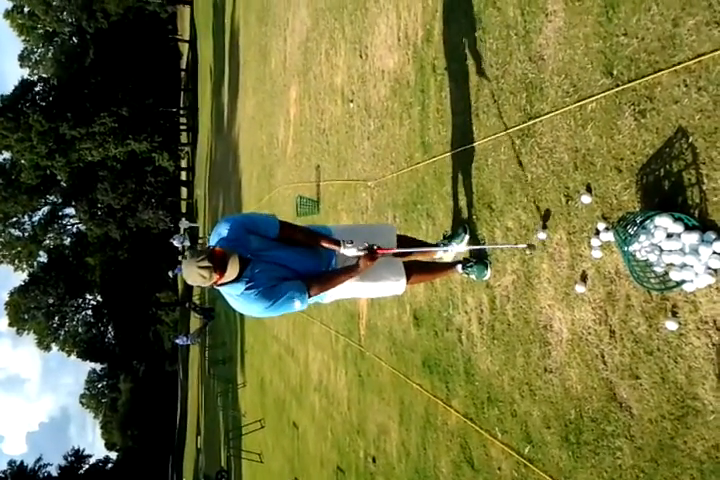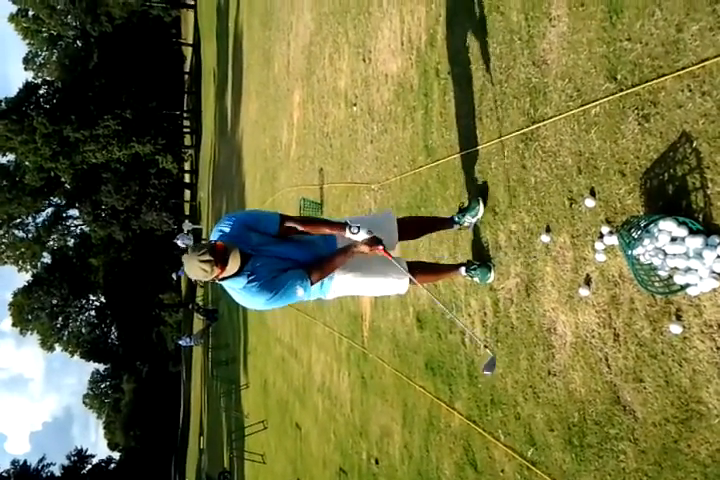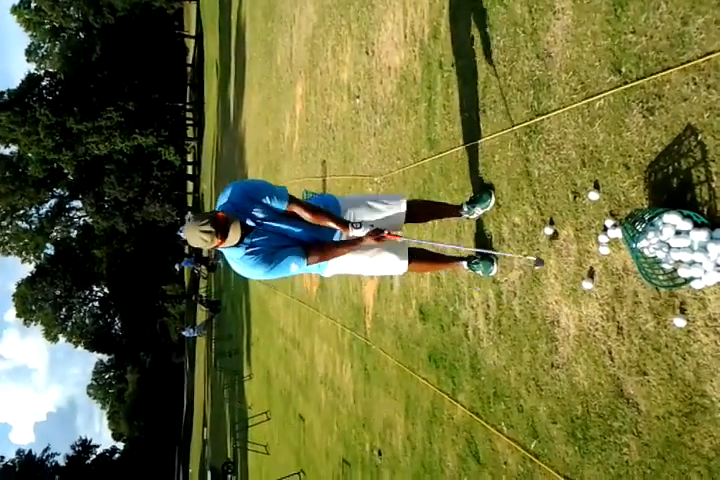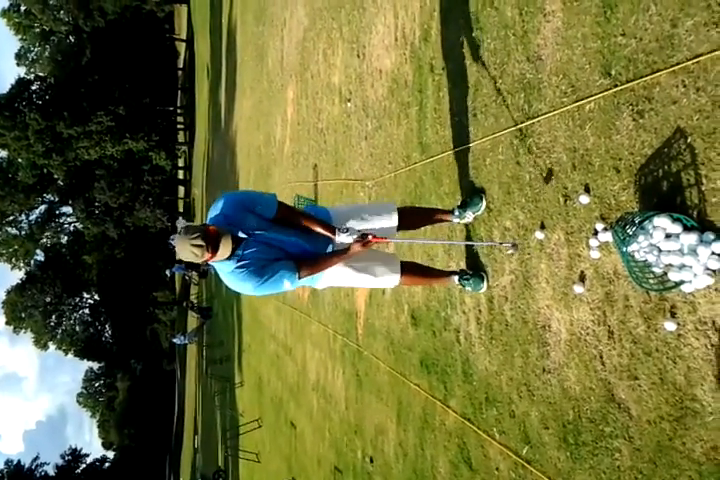
dt=0.4s
person 1, frame 1
left shoulder: (226, 230)
right shoulder: (253, 300)
left elbow: (289, 230)
right elbow: (310, 290)
left wrist: (341, 245)
right wrist: (358, 268)
left hip: (325, 239)
right hip: (329, 278)
left knee: (391, 240)
right knee: (404, 275)
left ankle: (440, 251)
right ankle: (459, 267)
person 1, frame 2
left shoulder: (227, 227)
right shoulder: (256, 294)
left elbow: (291, 224)
right elbow: (313, 276)
left wrist: (343, 229)
right wrist: (355, 249)
left hip: (328, 238)
right hip: (334, 277)
left knee: (397, 226)
right knee: (407, 273)
left ankle: (456, 221)
right ankle: (462, 269)
person 1, frame 3
left shoulder: (236, 195)
right shoulder: (252, 263)
left elbow: (299, 207)
right elbow: (313, 257)
left wrist: (346, 226)
right wrist: (362, 242)
left hip: (333, 209)
right hip: (333, 252)
left knee: (408, 209)
right knee: (405, 259)
left ankle: (465, 210)
right ankle: (464, 263)
person 1, frame 4
left shoulder: (227, 206)
right shoulder: (242, 277)
left elbow: (288, 211)
right elbow: (302, 272)
left wrist: (334, 232)
right wrist: (350, 251)
left hip: (326, 220)
right hip: (327, 264)
left knee: (398, 216)
right knee: (397, 272)
left ankle: (454, 215)
right ankle: (455, 277)
